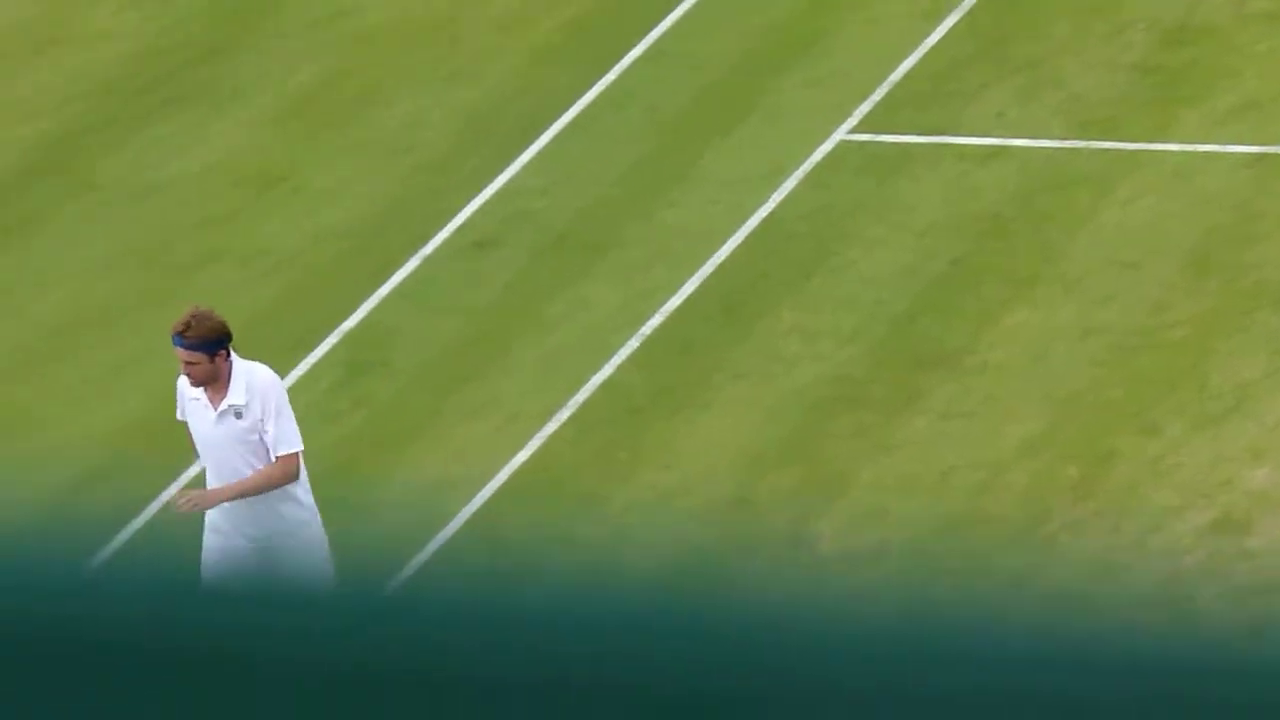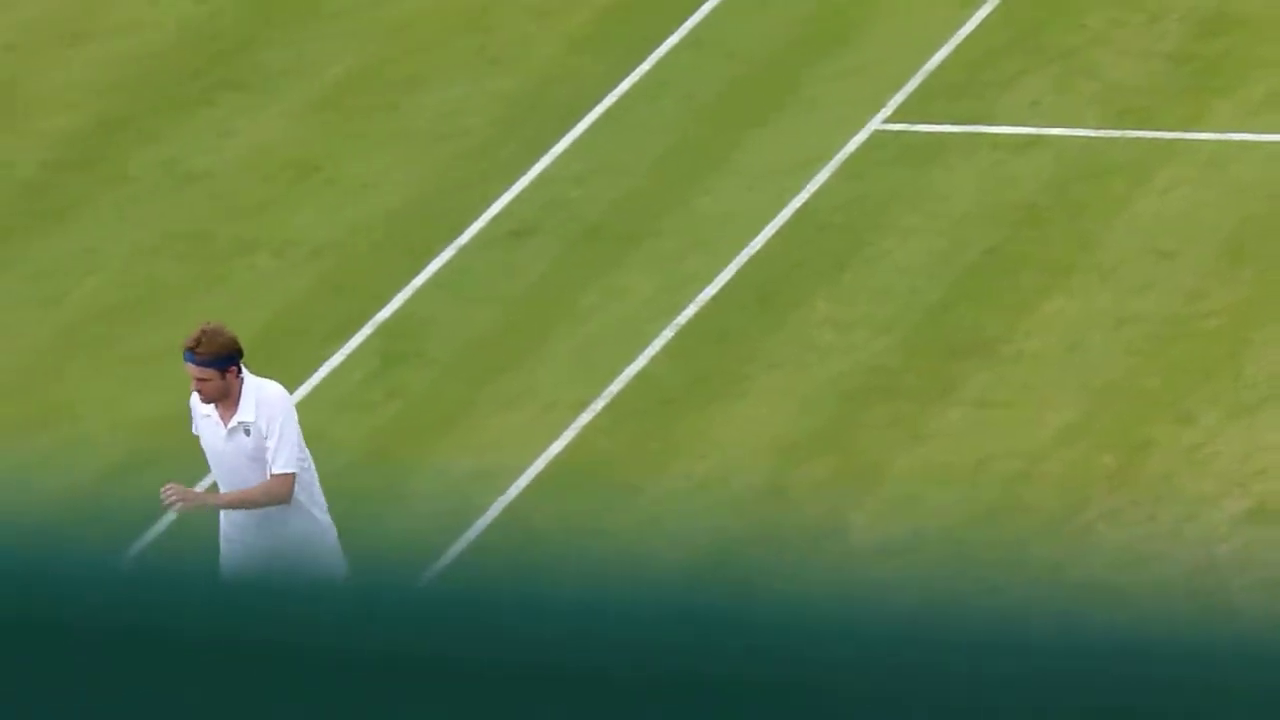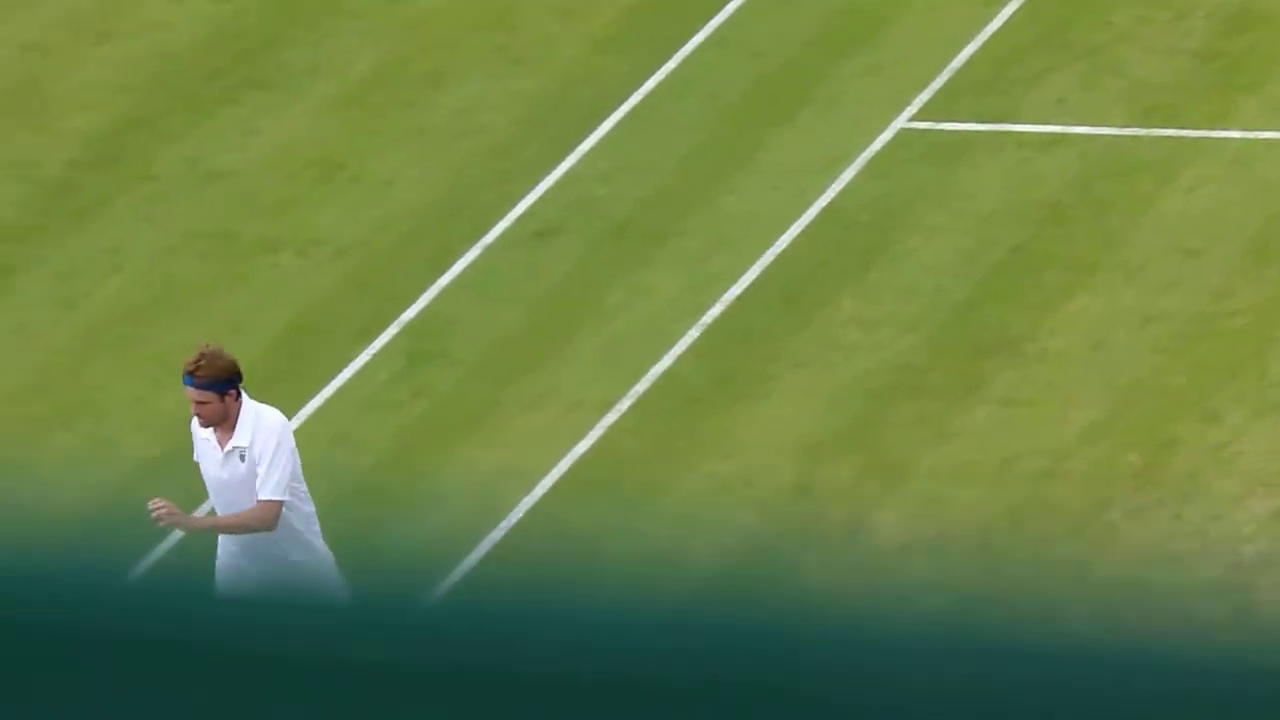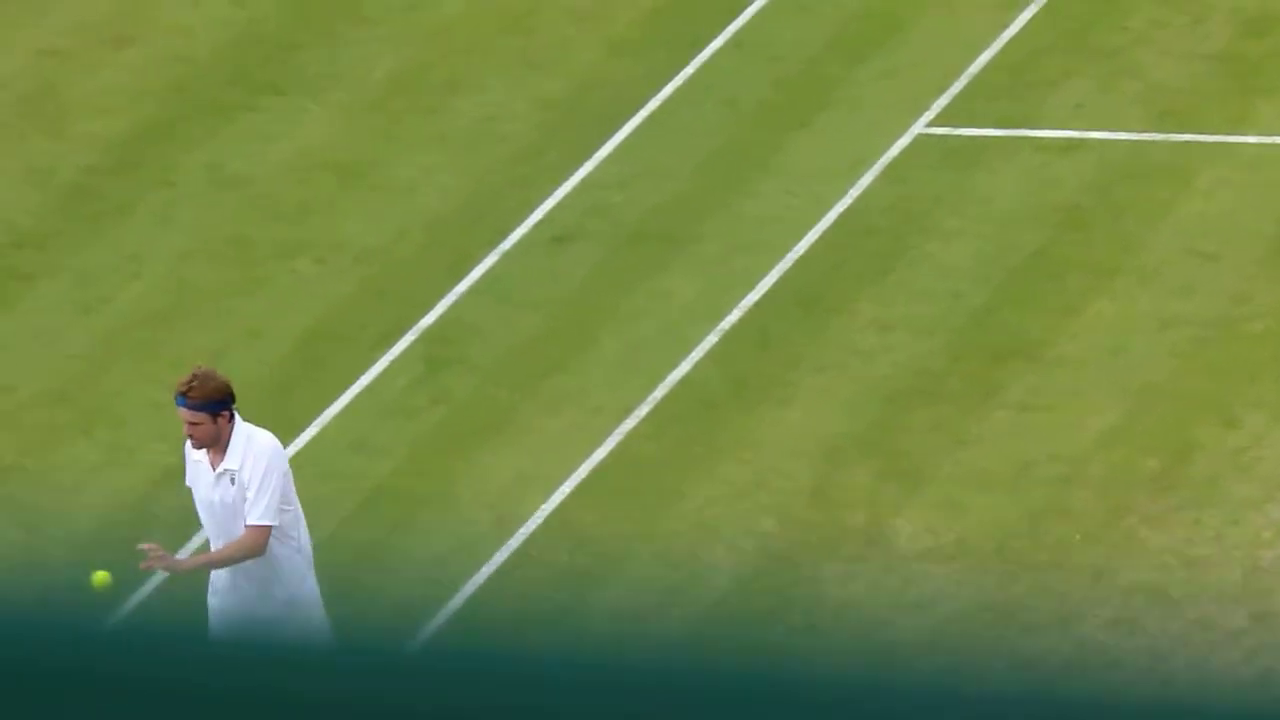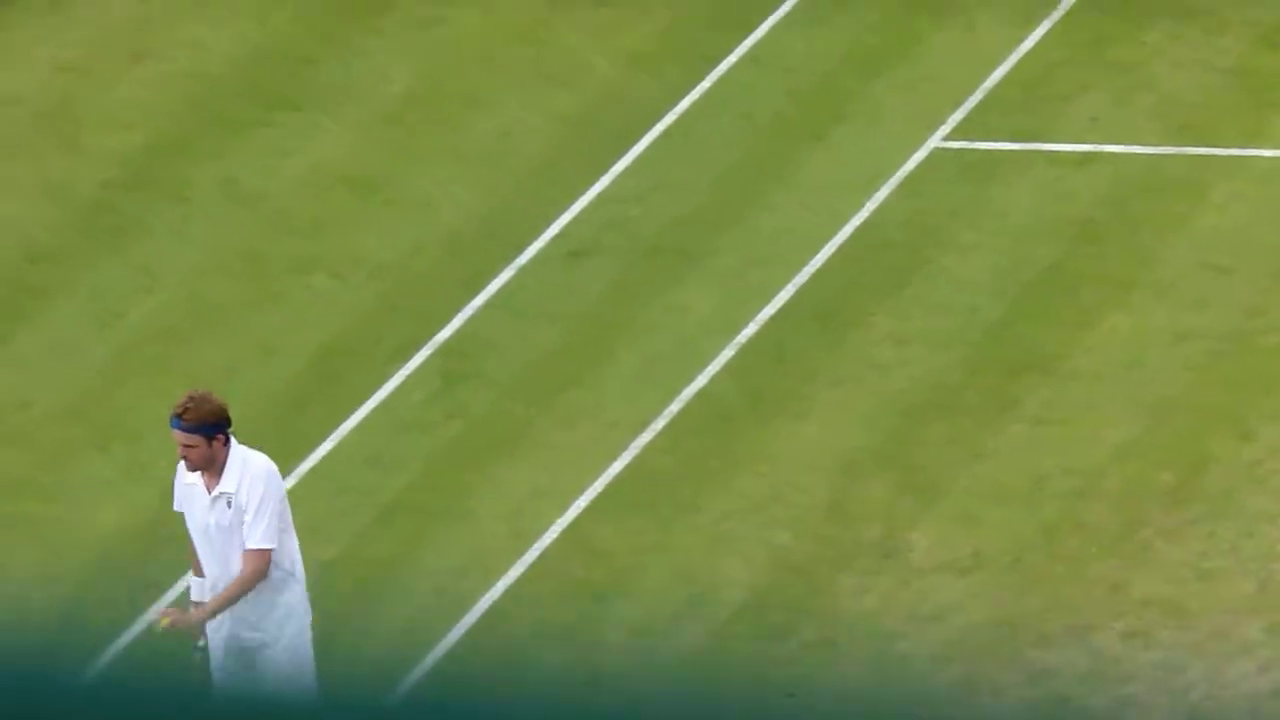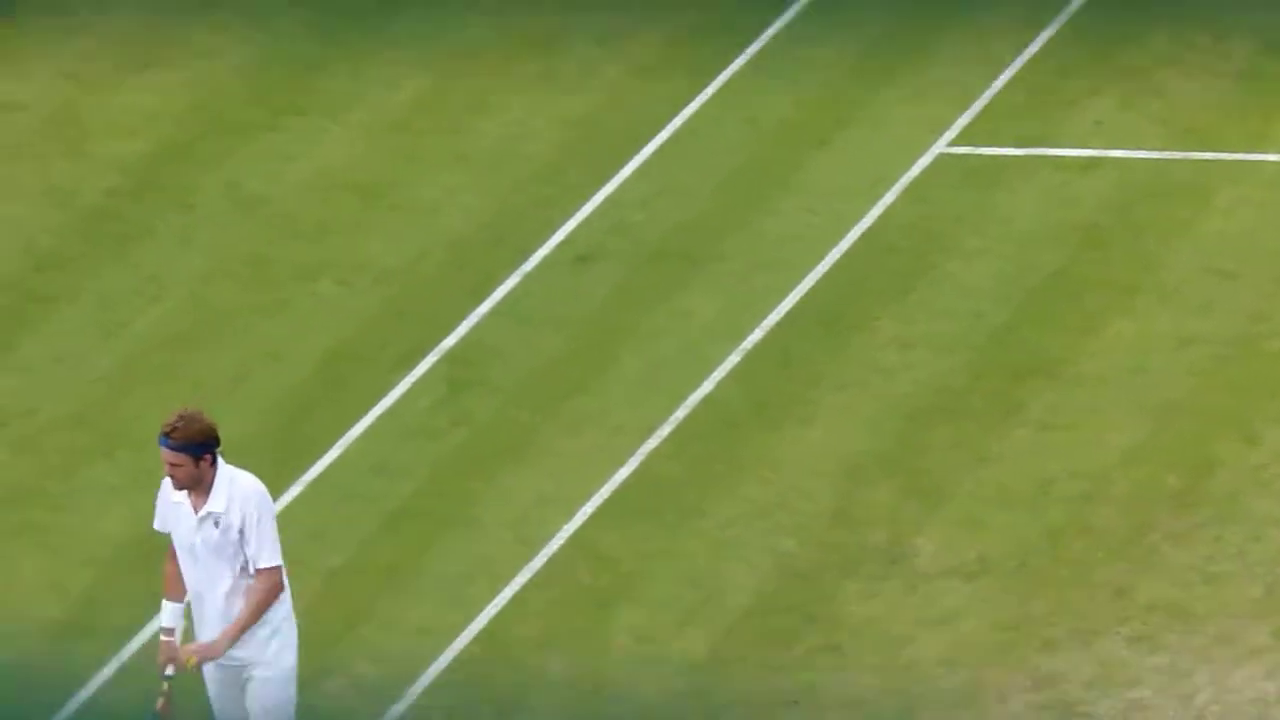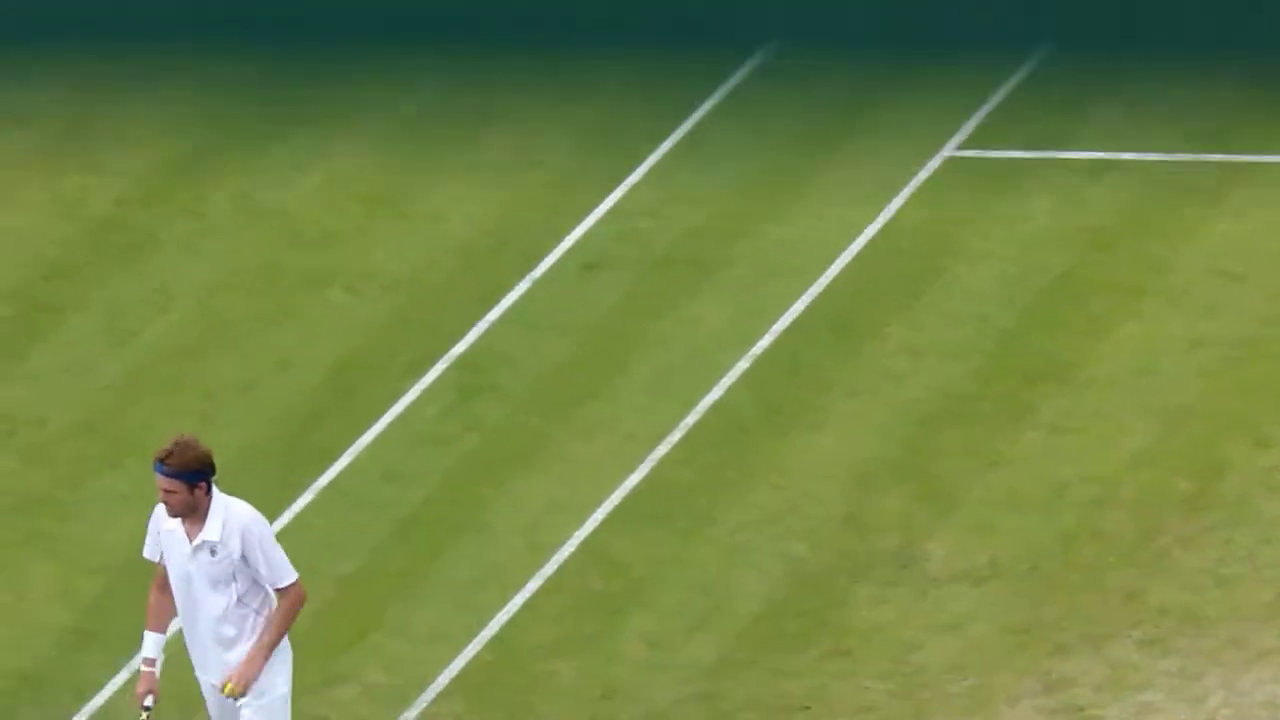
dt=0.1s
person 1, frame 1
left shoulder: (264, 385)
right shoulder: (186, 387)
left elbow: (289, 468)
left wrist: (217, 494)
left hip: (288, 524)
right hip: (227, 530)
person 1, frame 2
left shoulder: (273, 401)
right shoulder: (199, 402)
left elbow: (283, 490)
left wrist: (207, 500)
left hip: (302, 536)
right hip: (241, 536)
person 1, frame 3
left shoulder: (270, 428)
right shoulder: (201, 425)
left elbow: (267, 517)
left wrist: (193, 523)
left hip: (297, 561)
right hip: (236, 562)
person 1, frame 4
left shoulder: (262, 451)
right shoulder: (194, 447)
left elbow: (256, 542)
left wrist: (183, 564)
left hip: (285, 591)
right hip: (229, 589)
person 1, frame 5
left shoulder: (259, 474)
right shoulder: (186, 473)
left elbow: (258, 566)
left wrist: (200, 615)
right wrist: (198, 600)
left hip: (277, 621)
right hip: (224, 621)
person 1, frame 6
left shoulder: (248, 495)
right shoulder: (170, 492)
left elbow: (272, 582)
left wrist: (223, 643)
right wrist: (169, 631)
left hip: (265, 648)
right hip: (215, 645)
person 1, frame 7
left shoulder: (244, 523)
right shoulder: (162, 519)
left elbow: (294, 595)
right elbow: (162, 589)
left wrist: (253, 663)
right wrist: (149, 665)
left hip: (259, 676)
right hip: (211, 674)
